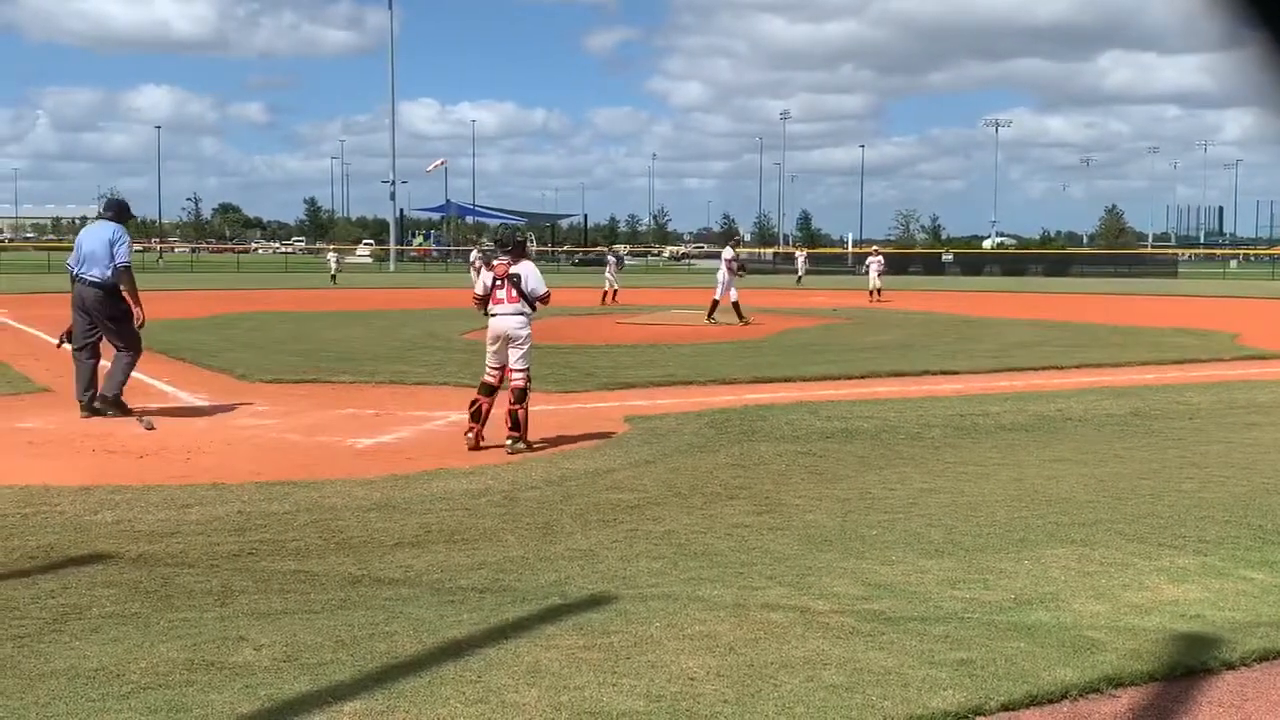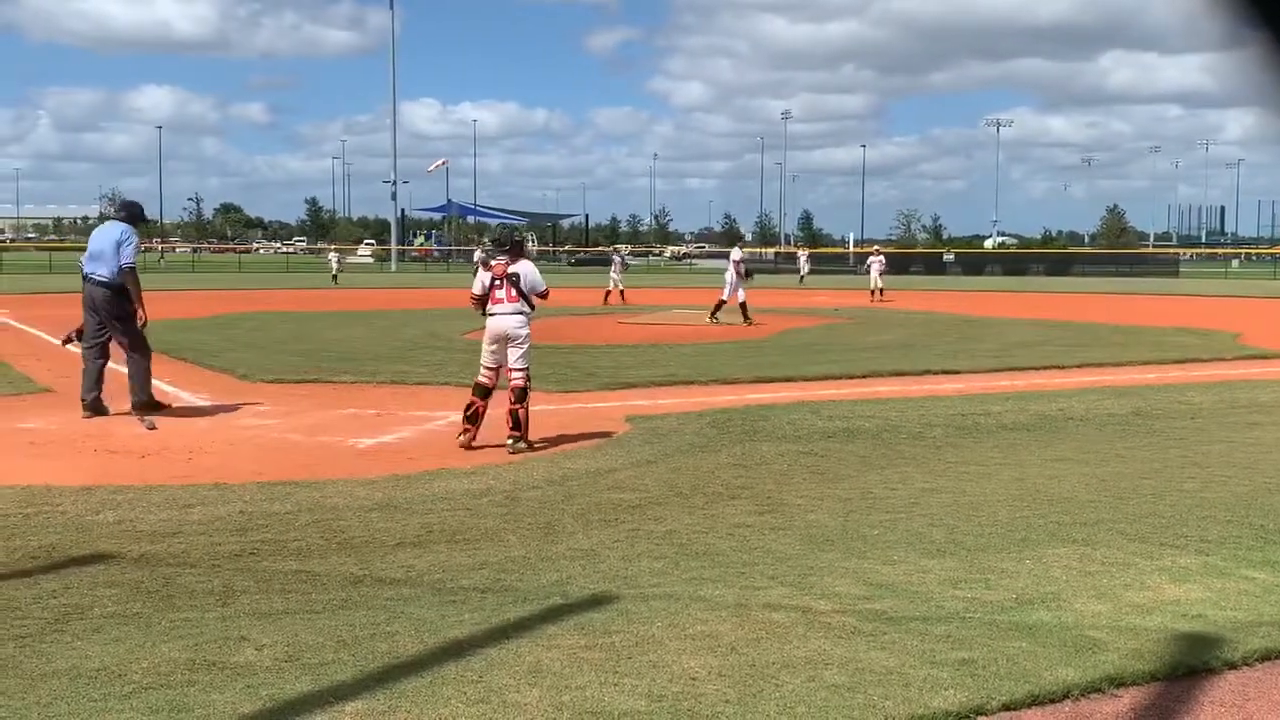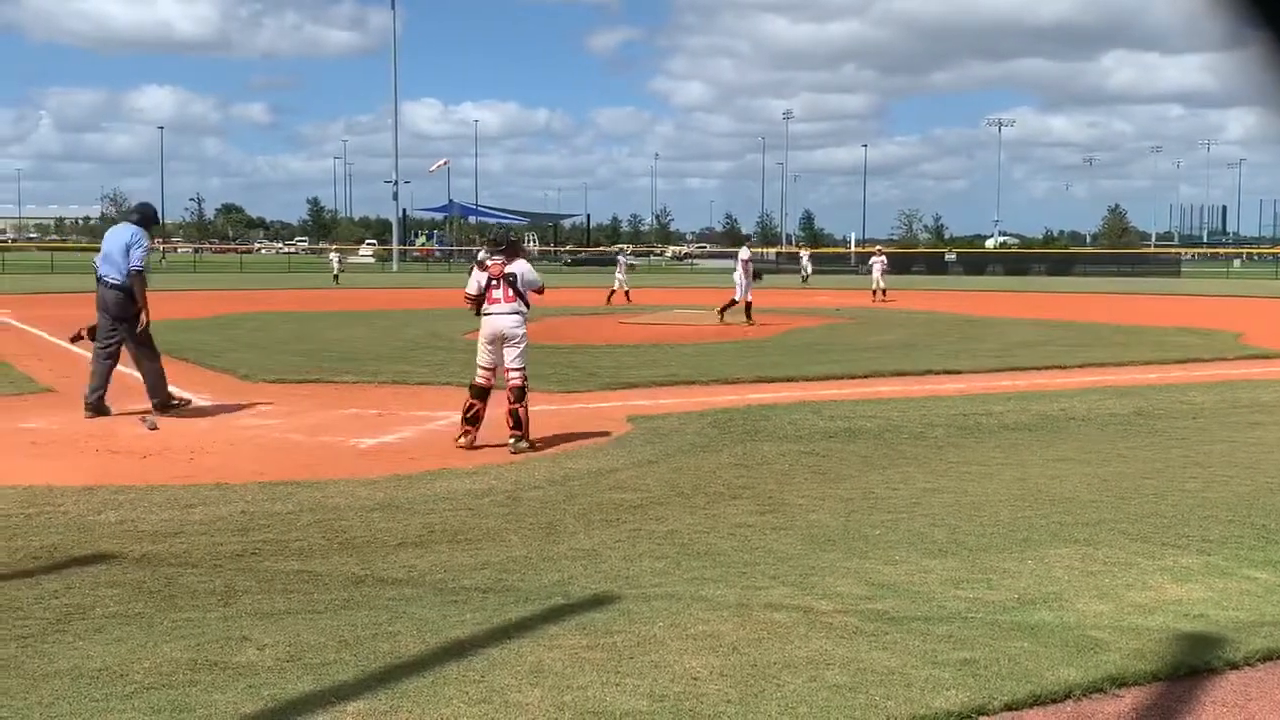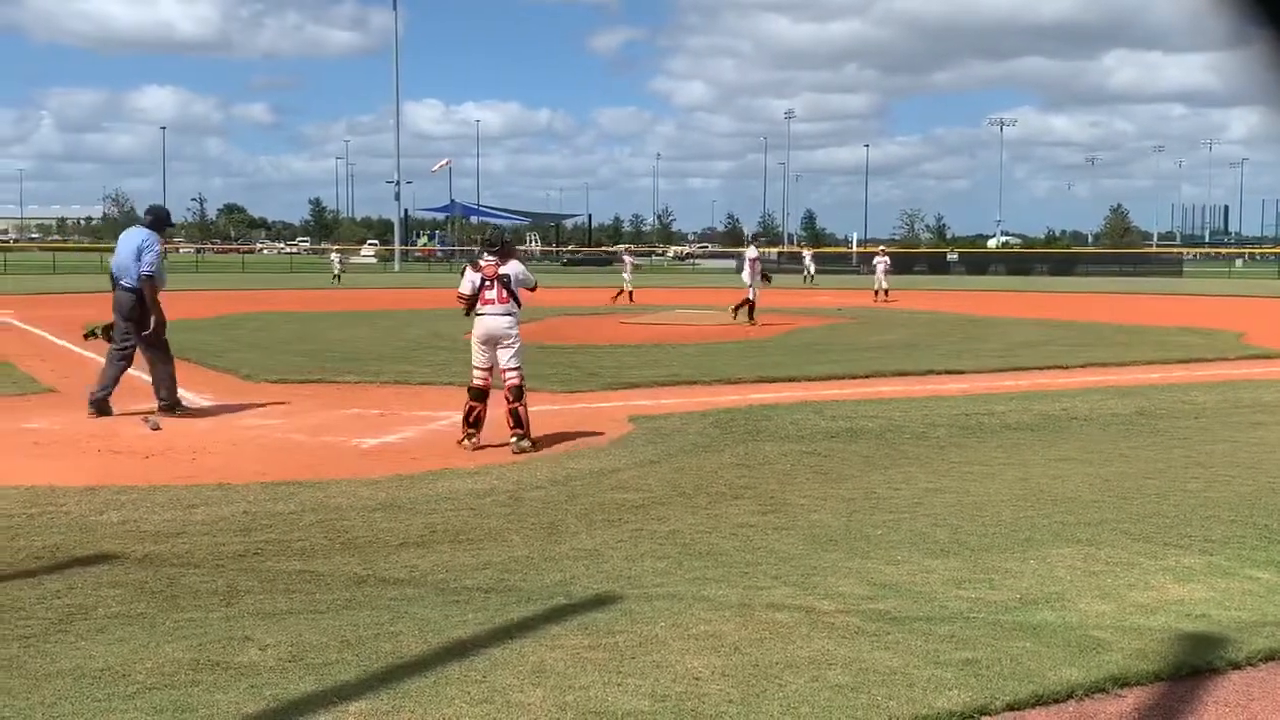
dt=0.1s
person 1, frame 1
left shoulder: (488, 269)
right shoulder: (527, 266)
left elbow: (479, 302)
right elbow: (545, 298)
left hip: (495, 323)
right hip: (519, 324)
left knee: (492, 376)
right knee: (519, 380)
left ankle: (474, 432)
right ankle: (515, 438)
person 1, frame 2
left shoulder: (485, 269)
right shoulder: (525, 265)
left elbow: (476, 303)
right elbow: (544, 294)
left hip: (493, 323)
right hip: (518, 323)
left knee: (486, 377)
right knee: (518, 379)
left ankle: (468, 432)
right ankle: (516, 438)
person 1, frame 3
left shoulder: (480, 269)
right shoulder: (521, 265)
left elbow: (471, 301)
right elbow: (539, 288)
left hip: (489, 323)
right hip: (514, 323)
left knee: (482, 379)
right knee: (516, 379)
left ankle: (468, 434)
right ankle: (518, 437)
person 1, frame 4
left shoulder: (473, 268)
right shoulder: (514, 266)
left elbow: (464, 302)
right elbow: (532, 285)
left hip: (482, 324)
right hip: (507, 324)
left knee: (479, 380)
right knee: (513, 379)
left ankle: (471, 435)
right ankle: (519, 437)
person 2, frame 1
left shoulder: (85, 231)
right shoulder: (117, 232)
left elbow: (72, 268)
right elbow: (123, 271)
left wrist: (77, 305)
right wrist: (137, 305)
left hip: (79, 291)
right hip: (103, 295)
left knee: (84, 349)
right knee: (129, 346)
left ankle: (87, 402)
right ankle: (109, 397)
person 2, frame 2
left shoulder: (98, 230)
right shoulder: (127, 232)
left elbow: (84, 267)
right elbow: (128, 270)
right wrist: (139, 306)
left hip: (90, 291)
right hip: (112, 295)
left knee: (93, 350)
right knee: (137, 348)
left ankle: (90, 403)
right ankle: (142, 401)
person 2, frame 3
left shoulder: (111, 232)
right shoulder: (139, 236)
left elbow: (99, 267)
right elbow: (136, 274)
right wrist: (144, 309)
left hip: (104, 293)
right hip: (124, 298)
left knee: (105, 351)
right knee: (145, 352)
left ankle: (94, 402)
right ankle: (161, 401)
person 2, frame 4
left shoulder: (126, 234)
right shoulder: (151, 239)
left elbow: (115, 270)
right elbow: (146, 278)
right wrist: (153, 312)
left hip: (121, 295)
right hip: (137, 300)
left knee: (120, 351)
right knee: (158, 352)
left ankle: (98, 400)
right ankle: (168, 403)
